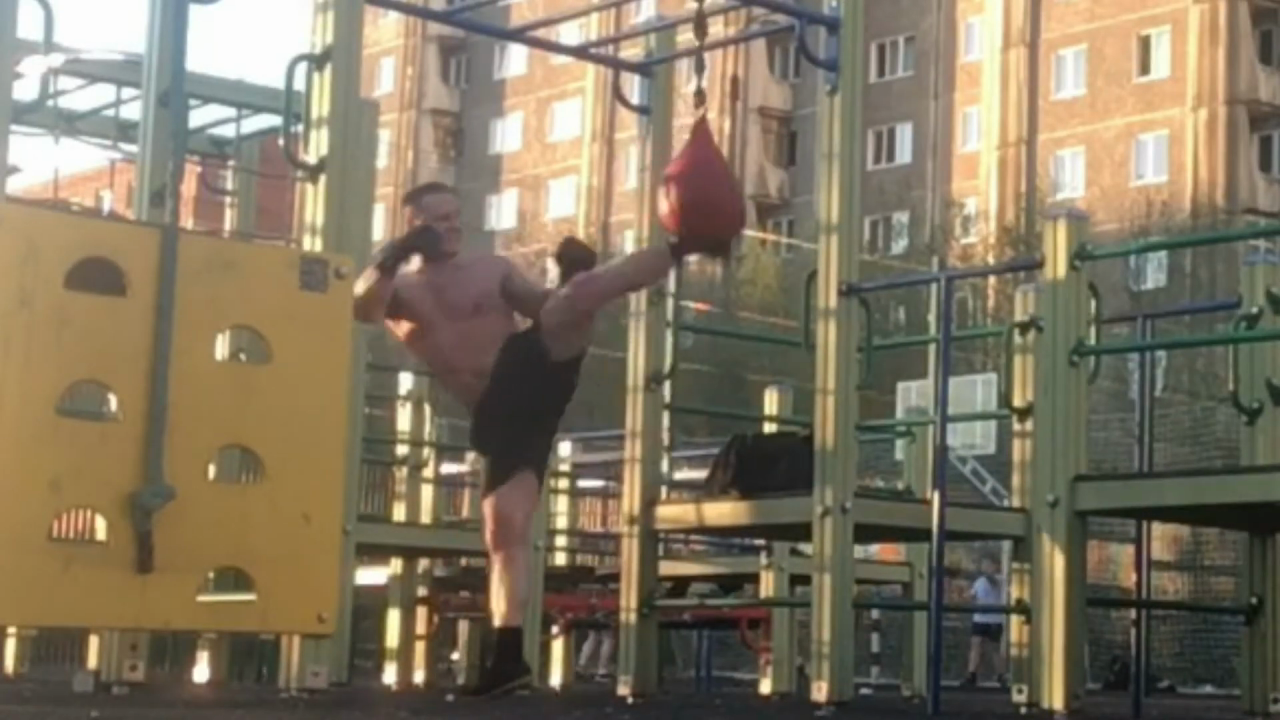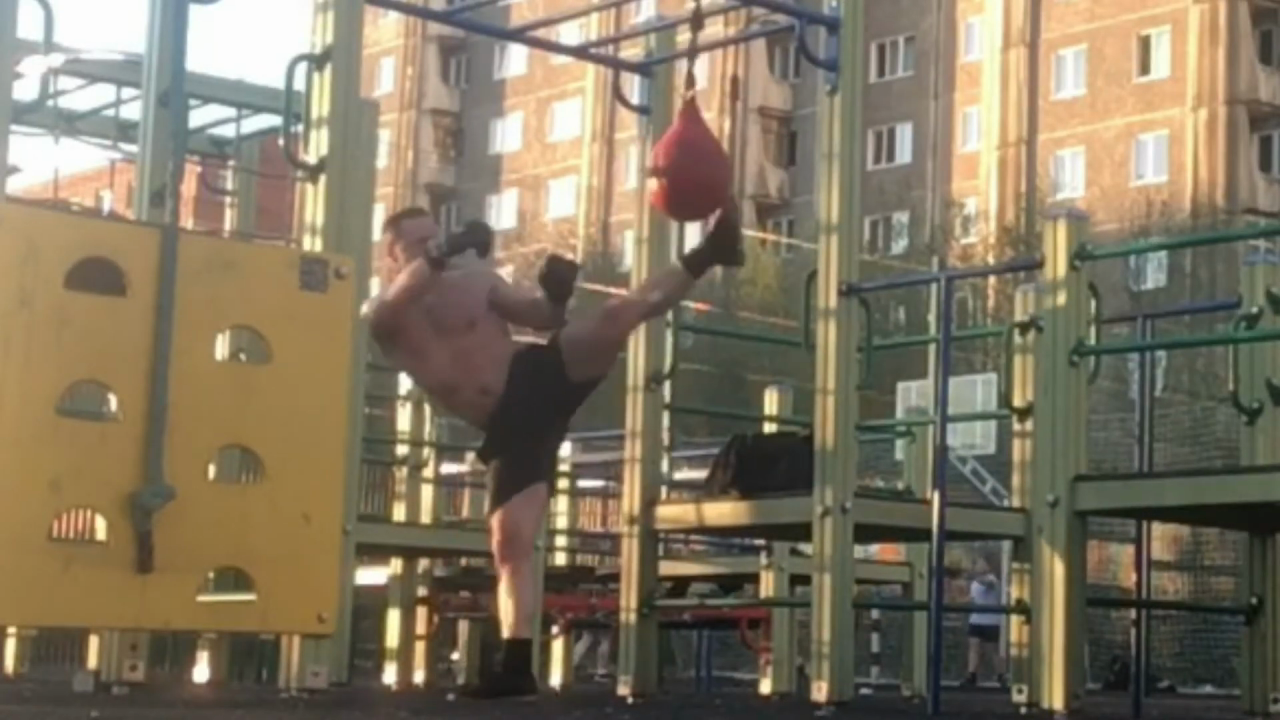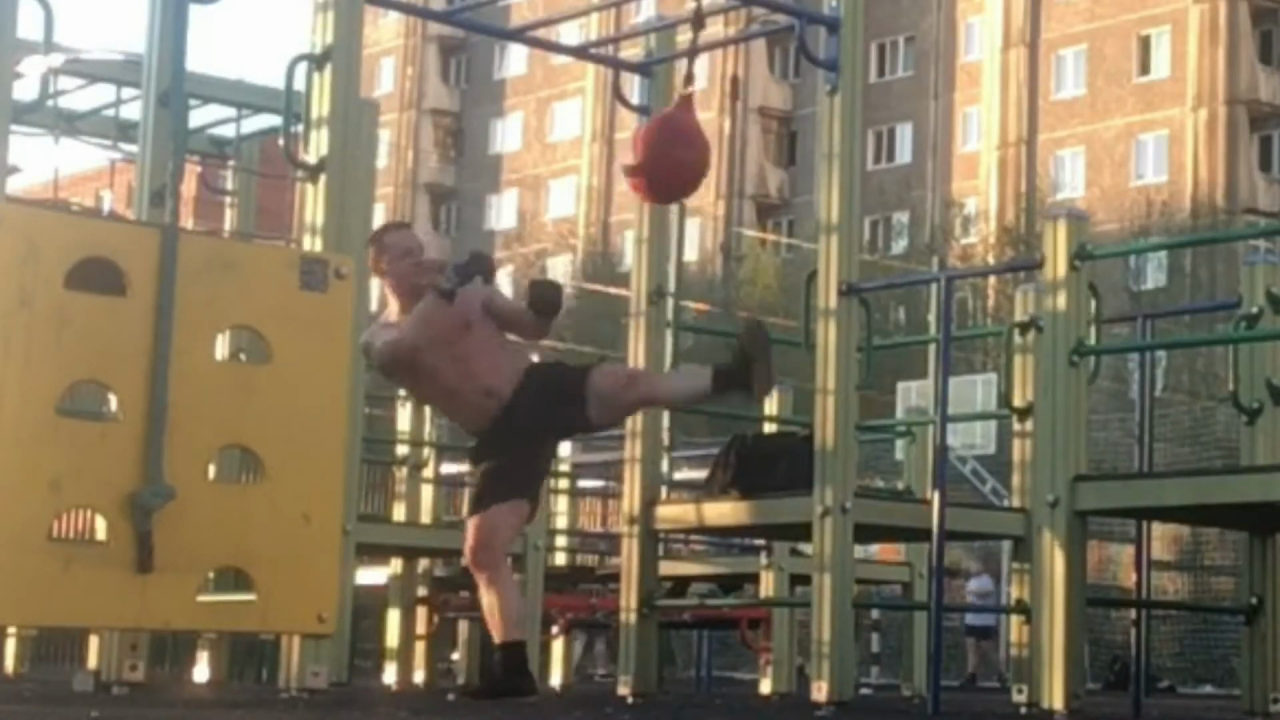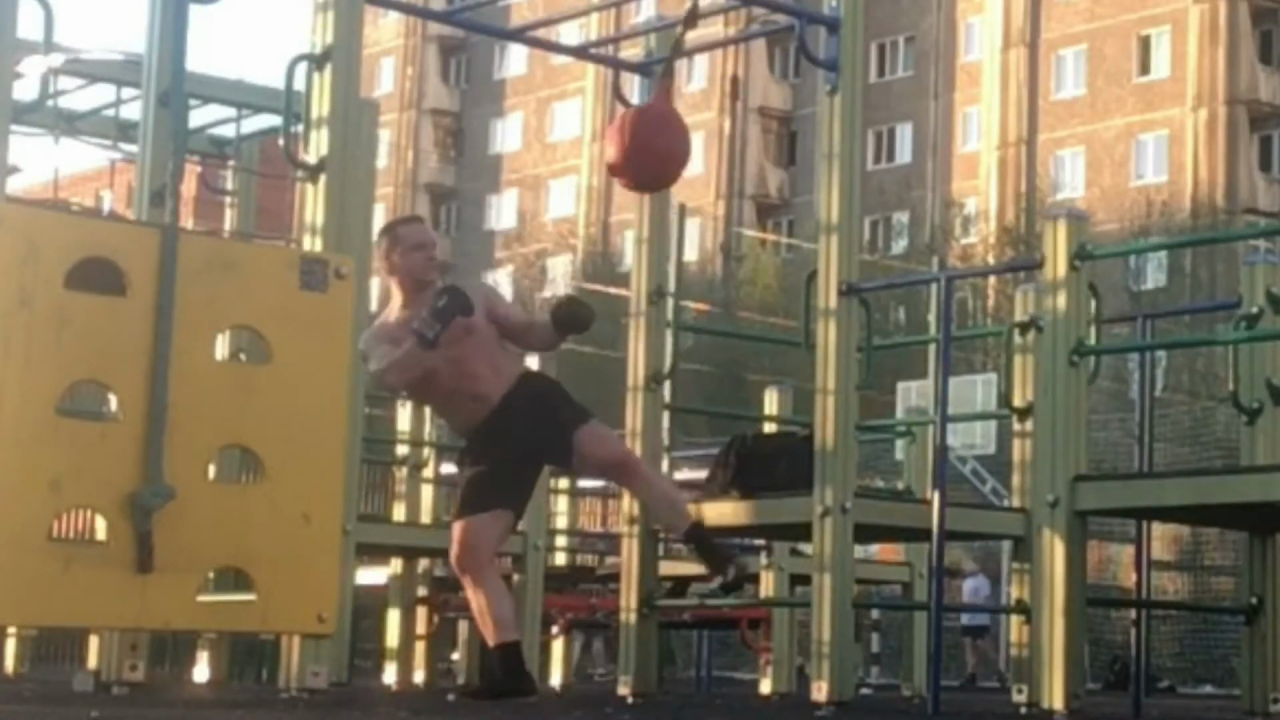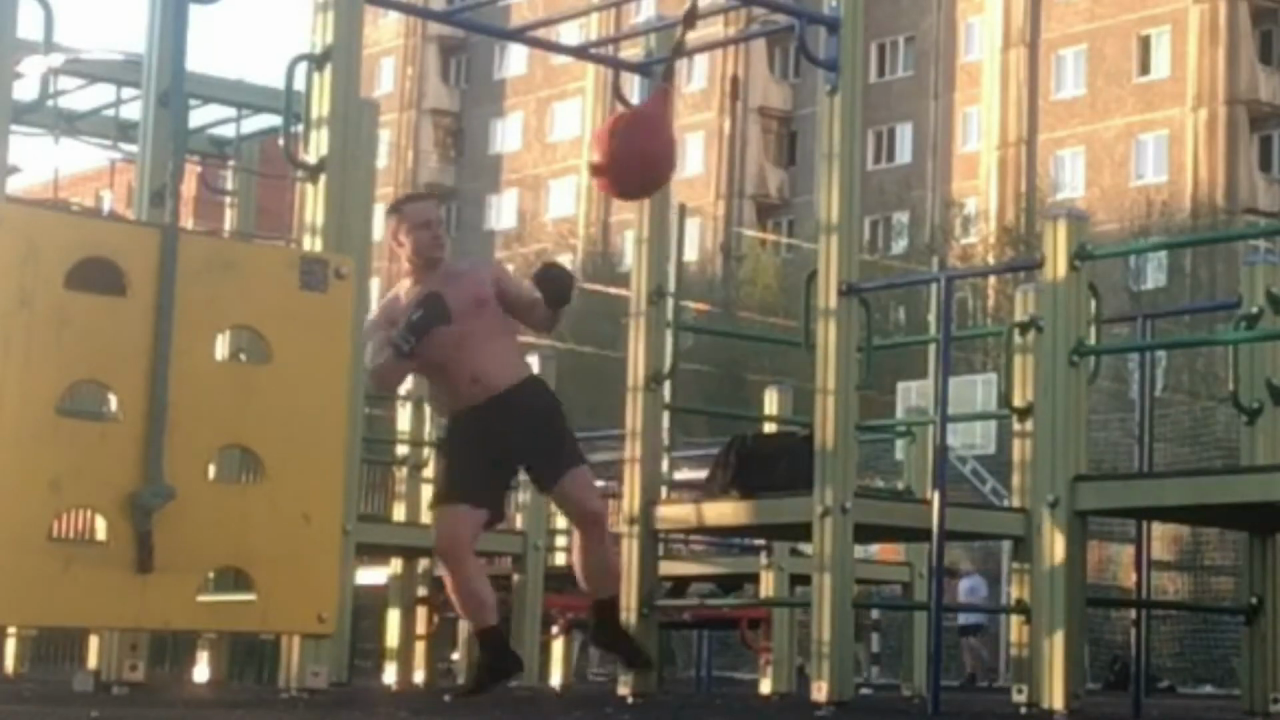
dt=0.1s
person 1, frame 1
left shoulder: (491, 268)
right shoulder: (396, 290)
left elbow: (548, 310)
right elbow: (362, 305)
left wrist: (571, 280)
right wrist: (390, 257)
left hip: (540, 366)
right hip: (500, 411)
left knee: (584, 295)
right knee: (505, 533)
left ankle: (684, 245)
right ankle: (507, 660)
person 1, frame 2
left shoulder: (473, 281)
right shoulder: (381, 318)
left elbow: (540, 320)
right elbow: (397, 299)
left wrist: (557, 295)
right wrist: (443, 252)
left hip: (538, 379)
right hip: (507, 425)
left knee: (603, 319)
right knee: (513, 544)
left ankle: (700, 260)
right ankle: (515, 668)
person 1, frame 3
left shoulder: (469, 290)
right shoulder: (380, 338)
left elbow: (530, 326)
right elbow: (411, 343)
left wrist: (543, 307)
right wrist: (449, 284)
left hip: (540, 392)
right hip: (501, 436)
left knee: (625, 383)
right knee: (483, 551)
left ankle: (733, 375)
right ankle: (512, 669)
person 1, frame 4
left shoulder: (471, 294)
right shoulder: (378, 339)
left elbow: (534, 337)
right elbow: (398, 383)
left wrist: (561, 322)
right wrist: (433, 328)
left hip: (535, 405)
right hip: (490, 441)
left knee: (615, 456)
right knee: (469, 556)
left ankle: (706, 545)
right ankle: (509, 672)
person 1, frame 5
left shoulder: (483, 271)
right shoulder: (388, 315)
left elbow: (542, 321)
right elbow: (379, 385)
left wrist: (552, 299)
right wrist: (409, 337)
left hip: (523, 402)
right hip: (471, 427)
left knee: (588, 509)
right knee: (451, 540)
left ankle: (607, 625)
right ankle: (495, 653)
